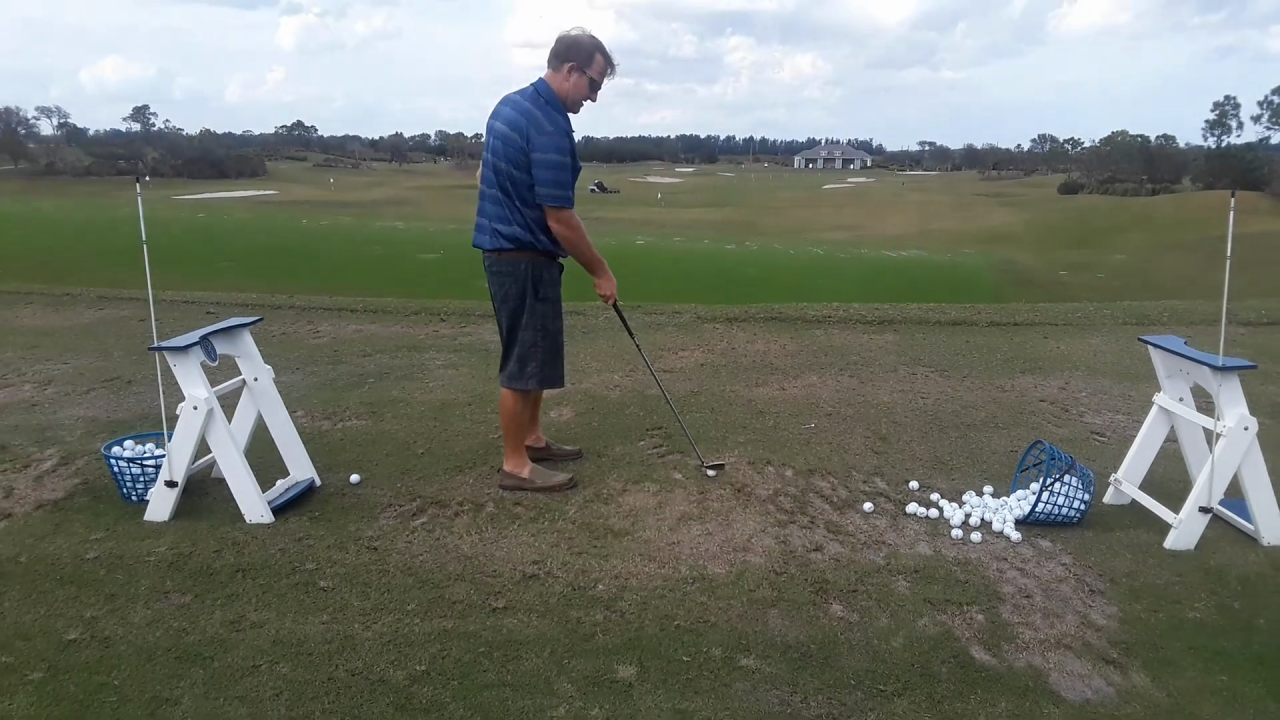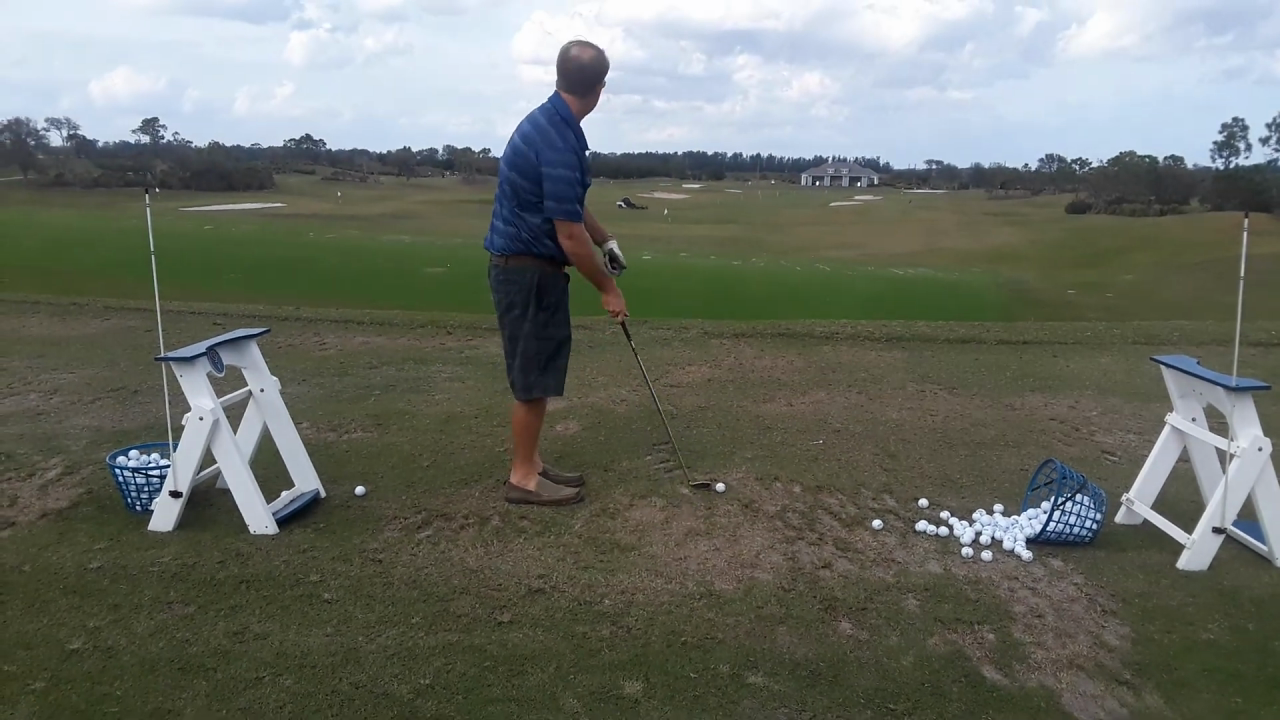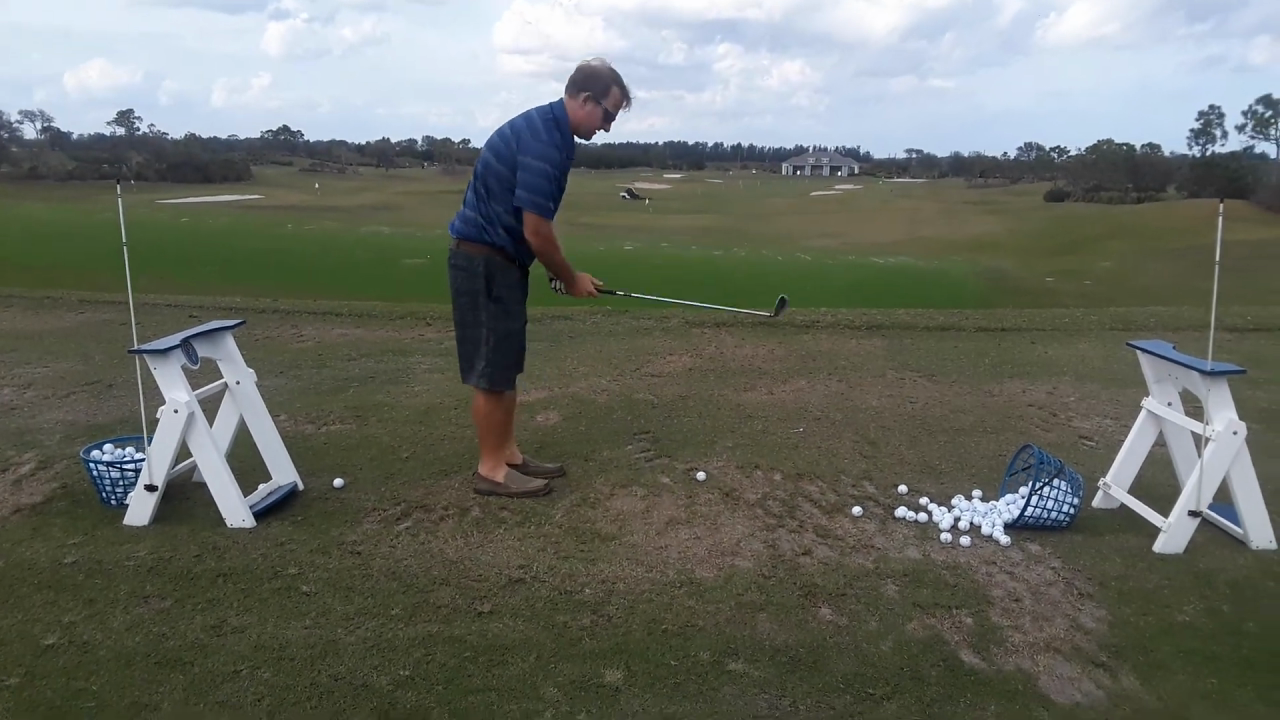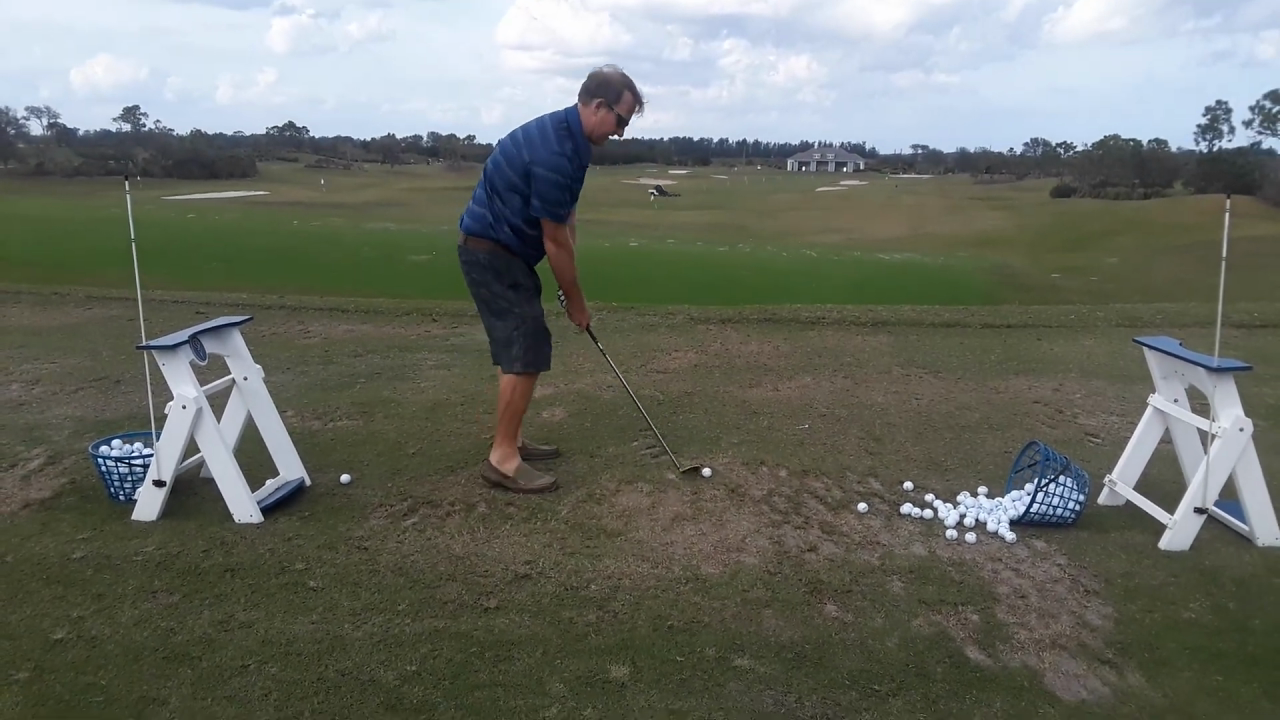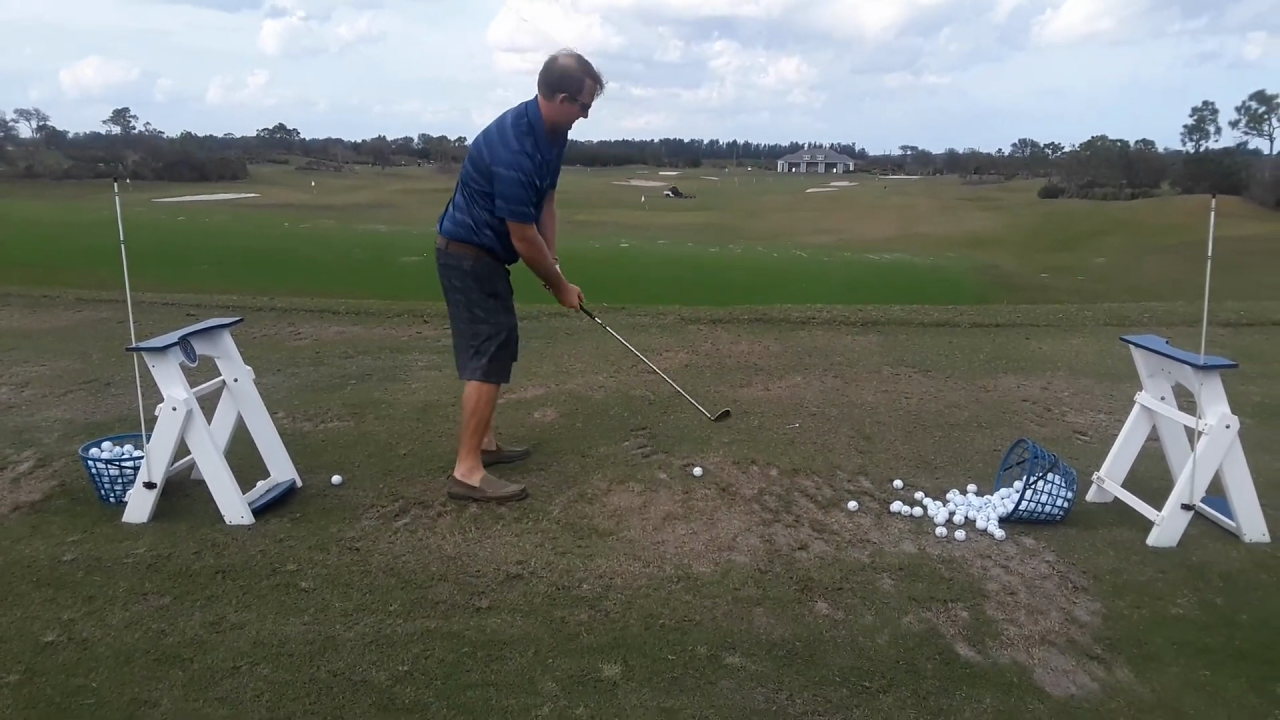
dt=1s
person 1, frame 1
left shoulder: (510, 104)
right shoulder: (549, 127)
left elbow: (486, 176)
right elbow: (560, 219)
right wrist: (600, 272)
left hip: (505, 248)
right hip: (524, 259)
left knee: (531, 354)
right knee: (524, 362)
left ankle: (532, 438)
right ankle: (515, 464)
person 1, frame 2
left shoulder: (546, 121)
right shoulder: (559, 141)
right elbow: (570, 235)
left wrist: (606, 240)
right wrist: (608, 288)
left hip: (525, 264)
right hip: (529, 270)
left knee: (540, 373)
right knee: (533, 376)
left ankle: (531, 463)
right ankle: (522, 478)
person 1, frame 3
left shoulder: (547, 129)
right shoulder: (543, 140)
right elbow: (537, 231)
left wrist: (561, 271)
right wrist: (570, 278)
left hip: (497, 259)
right hip: (485, 260)
left knee: (506, 364)
right knee: (493, 367)
left ankle: (507, 453)
right ankle: (490, 469)
person 1, frame 4
left shoulder: (563, 133)
right shoulder: (555, 151)
left elbow: (563, 219)
right elbow: (556, 241)
left wrist: (571, 290)
right wrist: (576, 301)
left hip: (502, 248)
right hip: (490, 251)
left knee: (524, 346)
right knee: (525, 351)
left ankle: (511, 440)
right ankle: (502, 458)
person 1, frame 5
left shoulder: (551, 132)
right shoulder: (513, 149)
left elbow: (545, 201)
right elbow: (524, 238)
left wrist: (554, 265)
right wrist: (560, 286)
left hip: (483, 253)
right hip: (468, 255)
left knee: (494, 350)
right knee: (487, 358)
left ankle: (482, 442)
right ankle: (467, 471)
